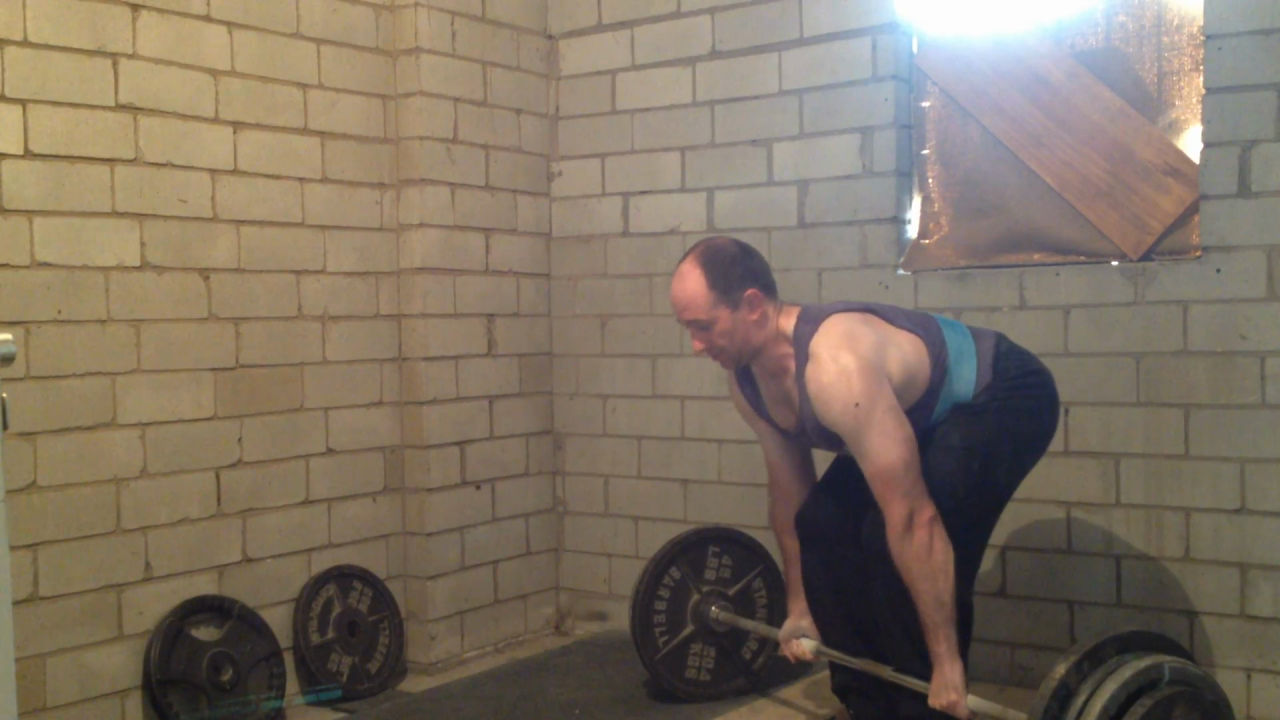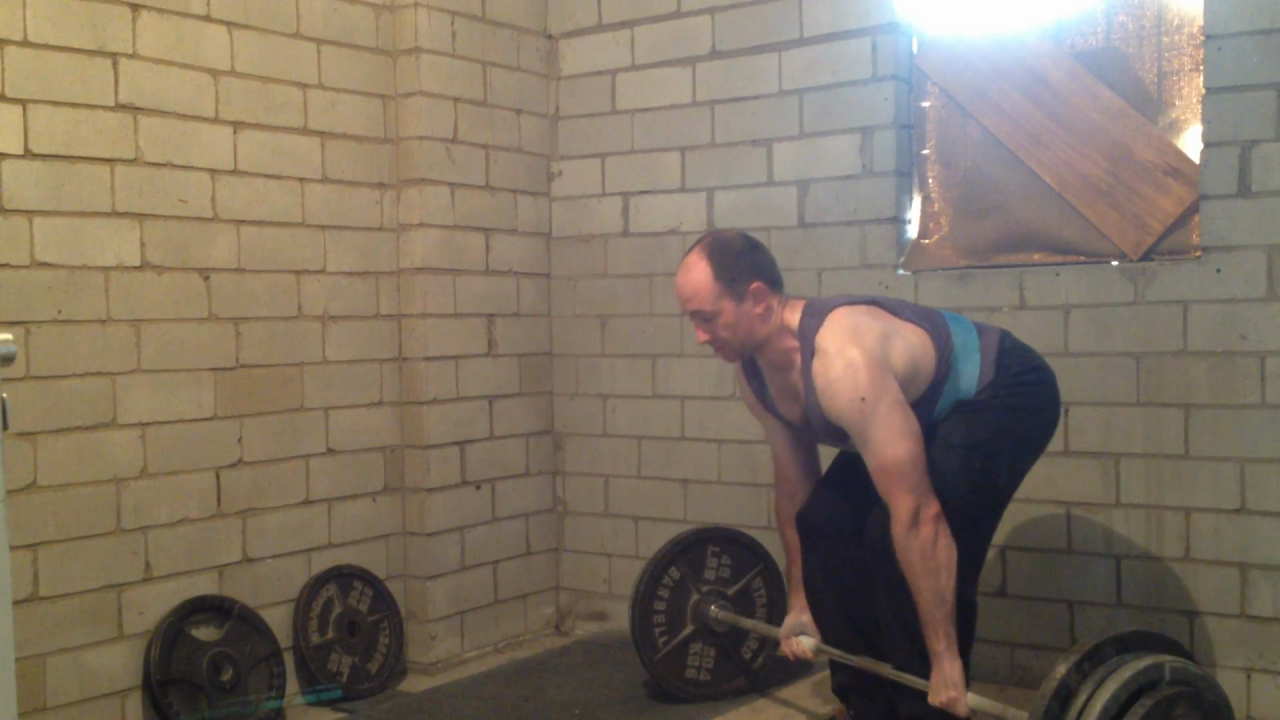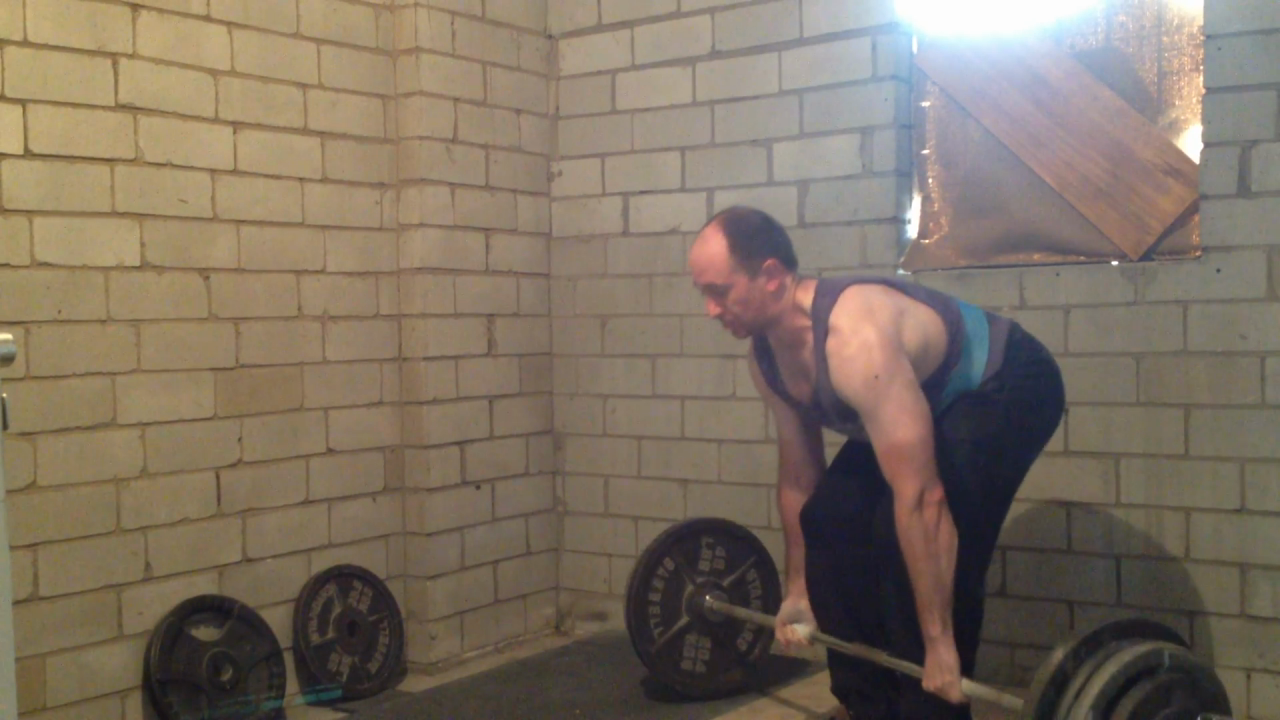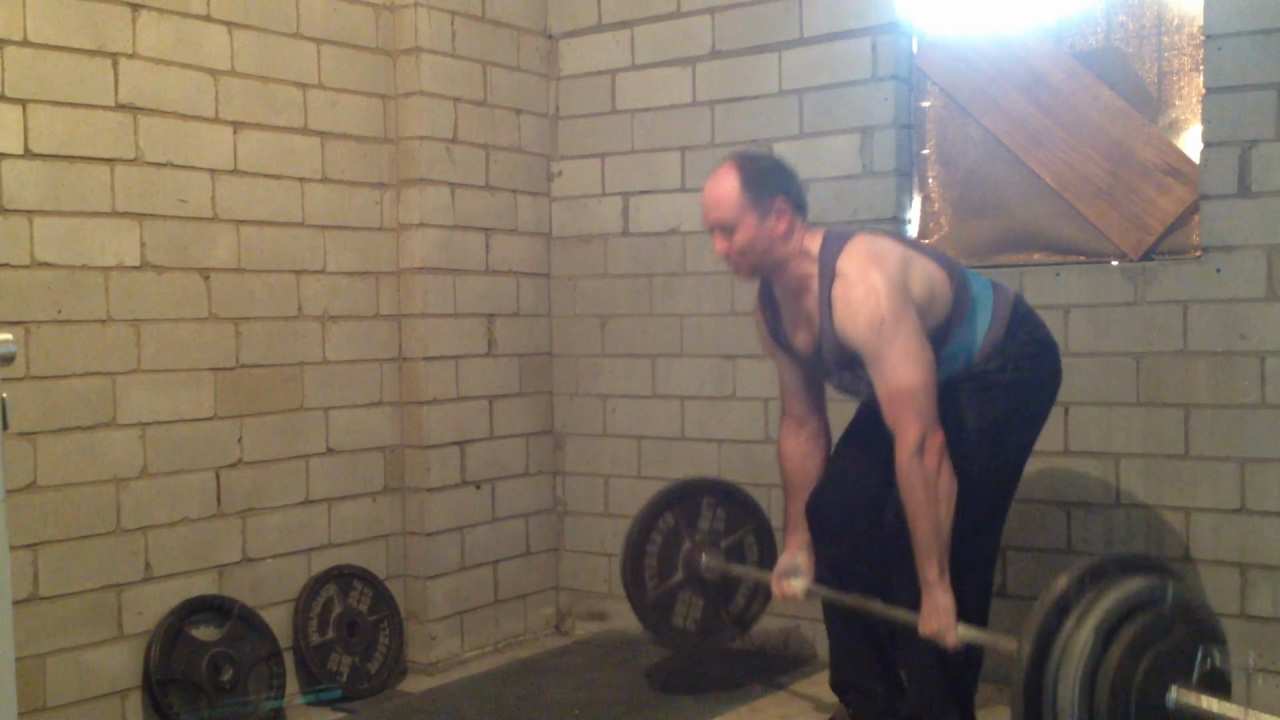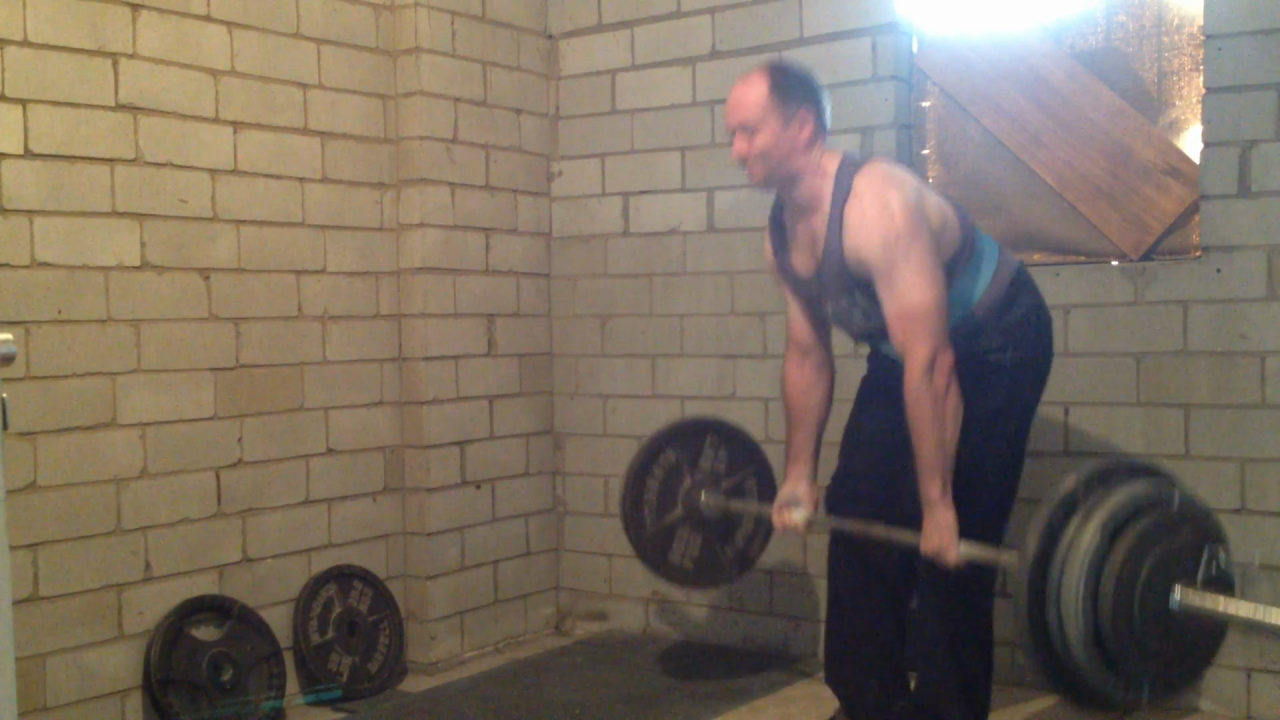
dt=0.3s
person 1, frame 1
left shoulder: (837, 368)
right shoulder: (747, 379)
left elbow: (913, 519)
right elbow: (789, 492)
left wrist: (947, 663)
right wrist: (798, 605)
left hip: (1003, 400)
right hip: (929, 408)
left knee: (891, 539)
right knee: (823, 525)
person 1, frame 2
left shoulder: (843, 363)
right shoulder: (756, 374)
left elbow: (917, 516)
right elbow: (794, 487)
left wrist: (945, 660)
right wrist: (800, 603)
left hip: (1003, 398)
right hip: (926, 405)
left knee: (896, 538)
right knee: (823, 525)
person 1, frame 3
left shoulder: (856, 342)
right shoulder: (767, 355)
left elbow: (920, 500)
right elbow: (798, 471)
left wrist: (940, 645)
right wrist: (796, 590)
left hip: (1007, 390)
right hip: (929, 396)
left knee: (903, 537)
right knee: (829, 521)
person 1, frame 4
left shoulder: (863, 286)
right shoulder: (774, 305)
left elbow: (921, 446)
right elbow: (801, 425)
left wrist: (936, 590)
right wrist: (796, 541)
left hip: (1001, 369)
right hip: (915, 383)
left knee: (943, 547)
right knee: (837, 519)
person 1, frame 5
left shoulder: (877, 206)
right shoulder: (783, 229)
left elbow: (931, 366)
right elbow: (806, 355)
left wrist: (938, 507)
right wrist: (798, 476)
left hip: (995, 346)
right hip: (903, 351)
left knee: (947, 545)
right knee: (856, 516)
